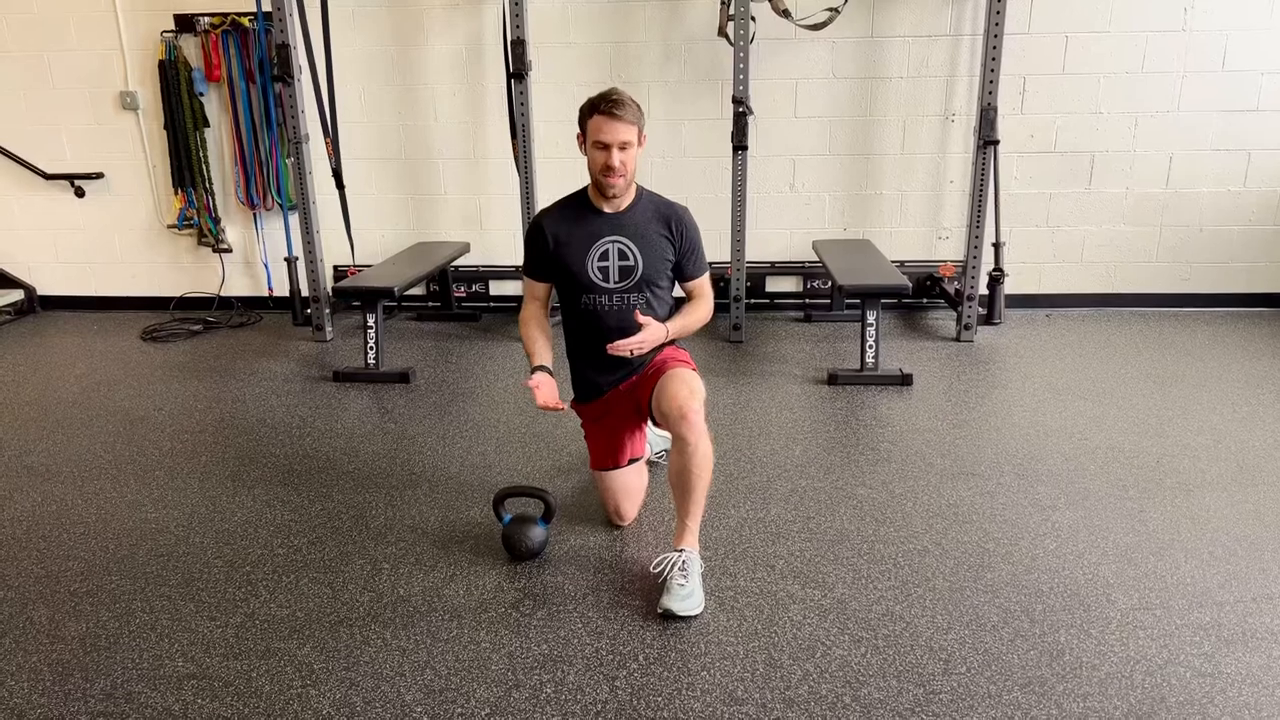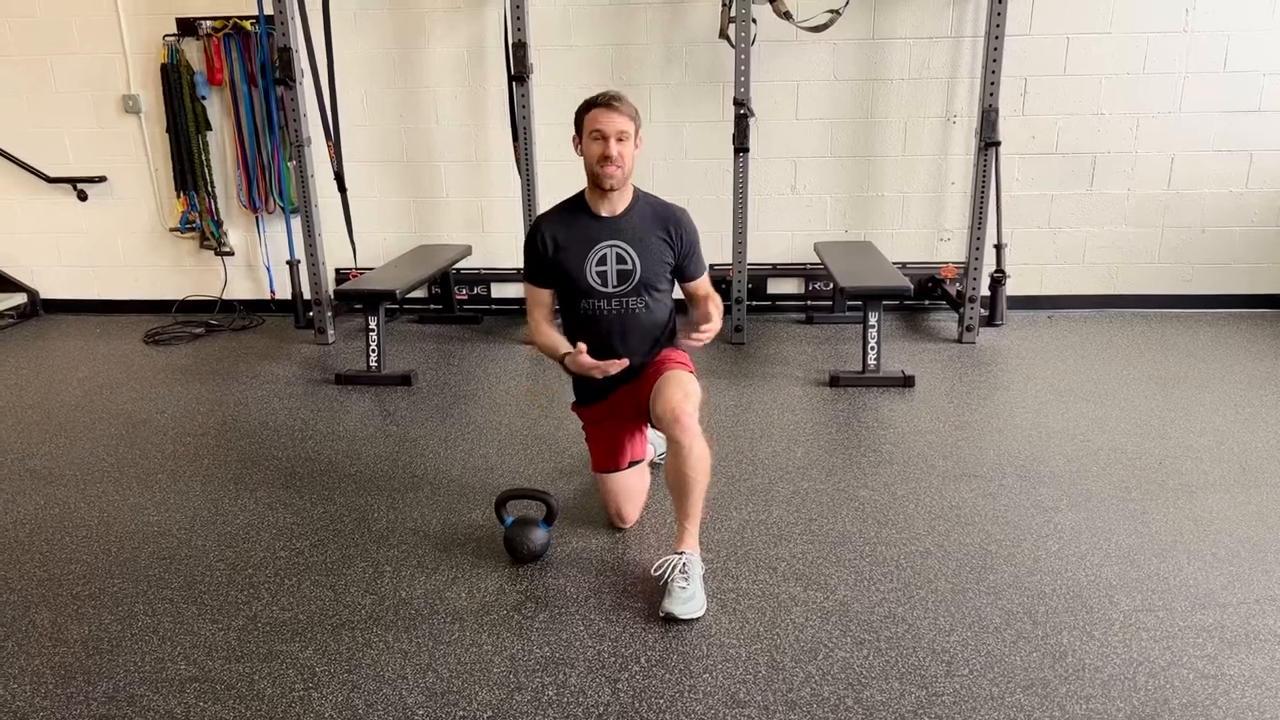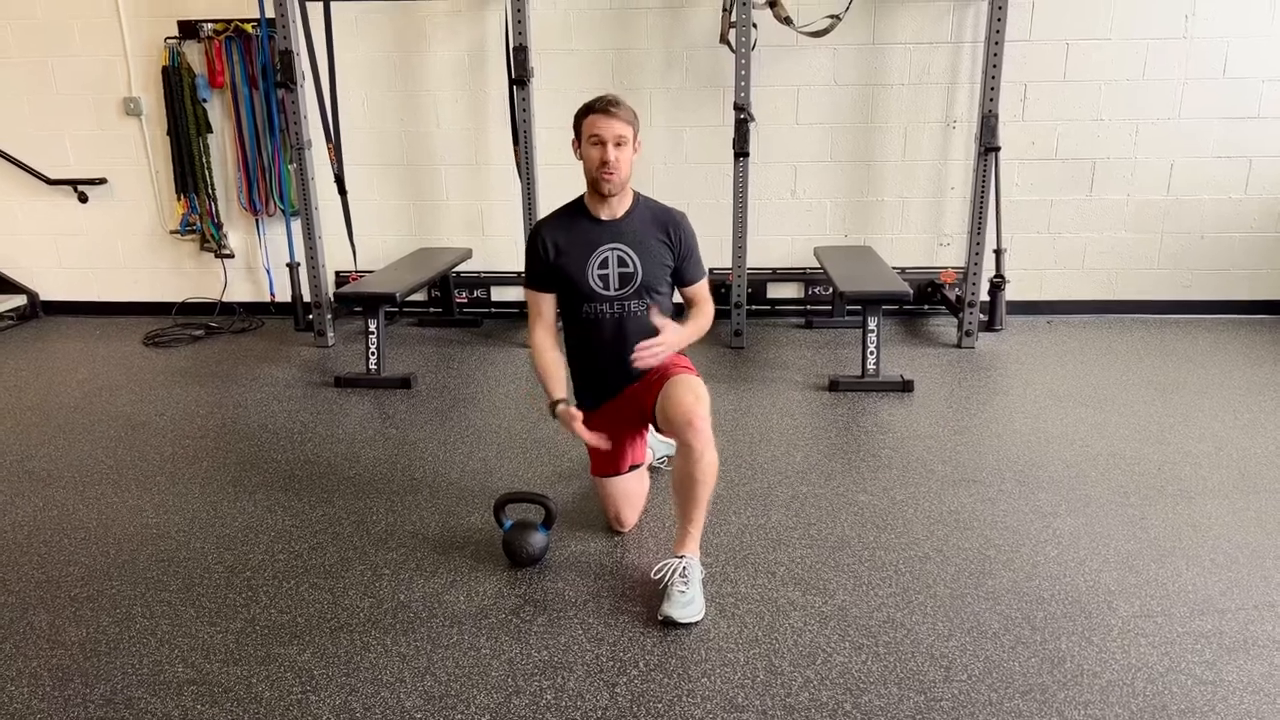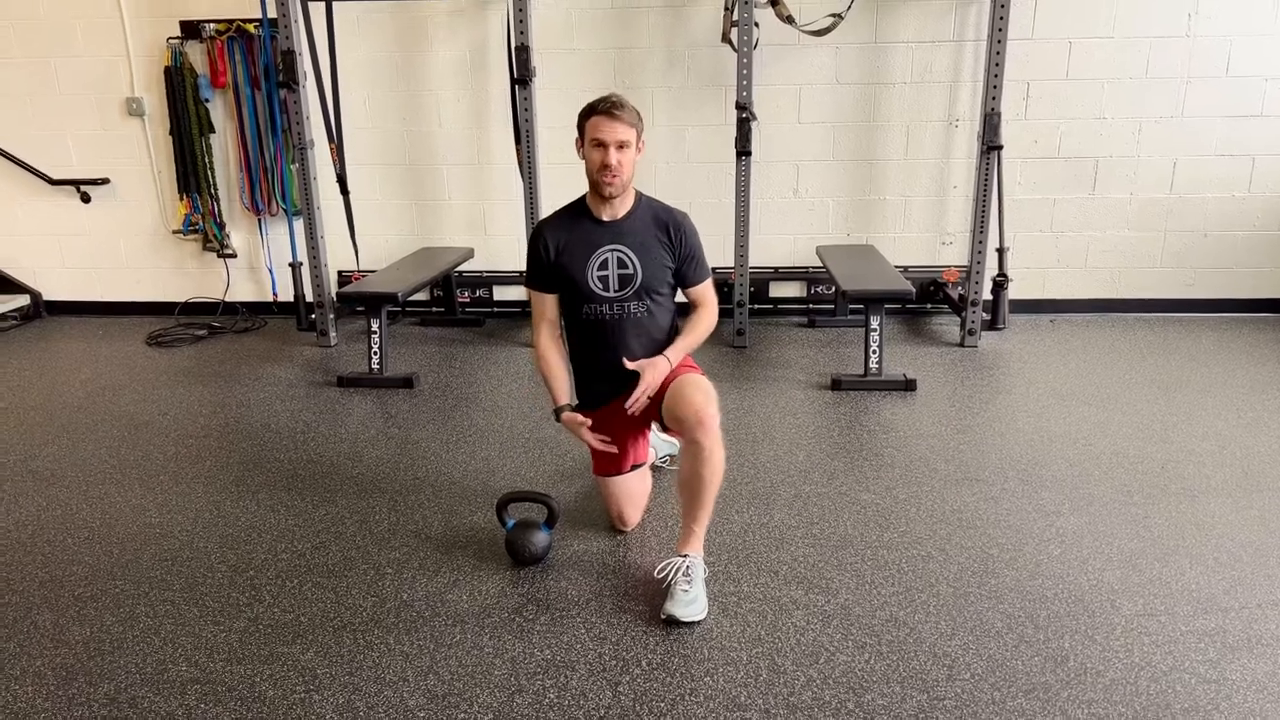
dt=0.3s
person 1, frame 1
left shoulder: (673, 220)
right shoulder: (551, 226)
left elbow: (703, 300)
right elbow: (534, 305)
left wrist: (664, 332)
right wrist: (540, 368)
left hip: (659, 361)
right hip: (596, 385)
left knee: (686, 414)
right knee: (622, 514)
left ankle: (687, 551)
right ankle: (643, 442)
person 1, frame 2
left shoulder: (671, 221)
right shoulder: (550, 230)
left elbow: (702, 292)
right elbow: (538, 314)
left wrist: (711, 317)
right wrist: (566, 356)
left hip: (661, 362)
right hip: (599, 385)
left knee: (681, 418)
right knee: (623, 517)
left ankle: (687, 553)
right ankle: (644, 443)
person 1, frame 3
left shoulder: (670, 224)
right shoulder: (549, 235)
left elbow: (703, 305)
right elbow: (542, 328)
left wrist: (677, 335)
right wrist: (560, 405)
left hip: (661, 368)
right hip: (599, 391)
left knee: (693, 421)
right knee: (622, 520)
left ankle: (687, 557)
right ankle: (647, 443)
person 1, frame 4
left shoulder: (672, 226)
right shoulder: (551, 236)
left elbow: (707, 308)
right elbow: (545, 329)
left wrist: (665, 361)
right wrist: (563, 408)
left hip: (663, 369)
right hip: (601, 392)
left knee: (703, 420)
right knee: (625, 520)
left ankle: (690, 556)
right ankle: (649, 444)
